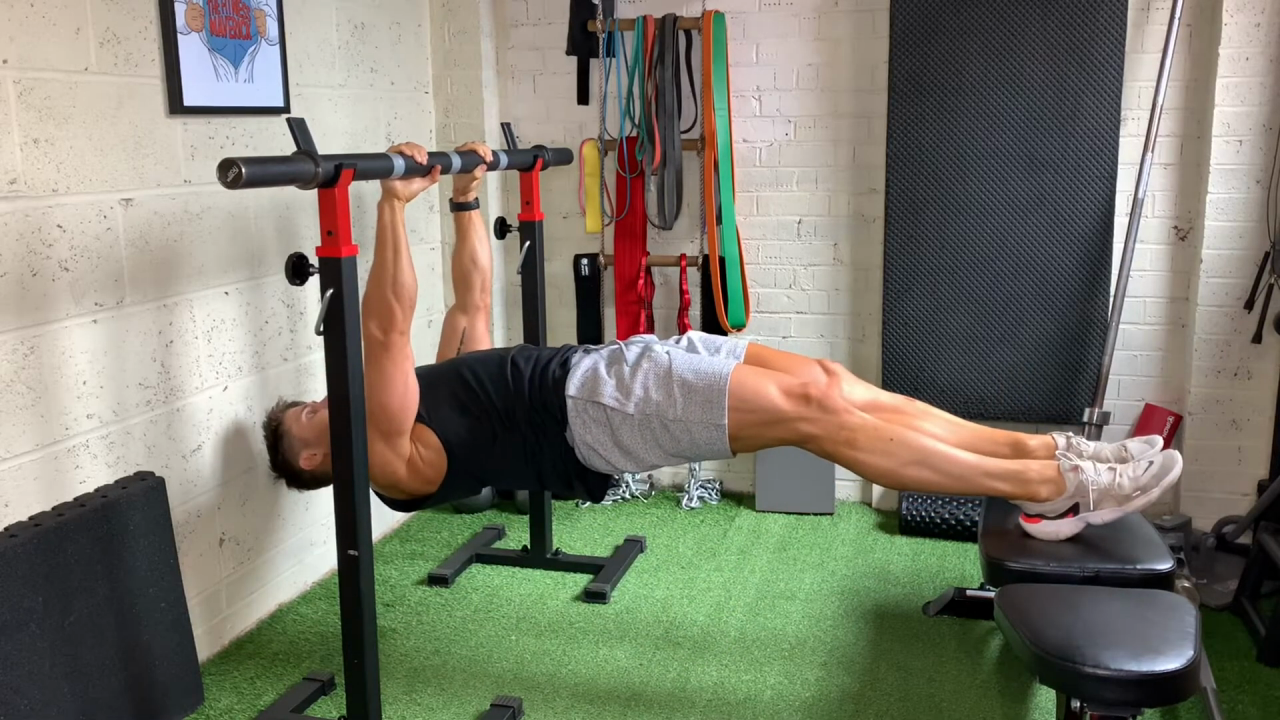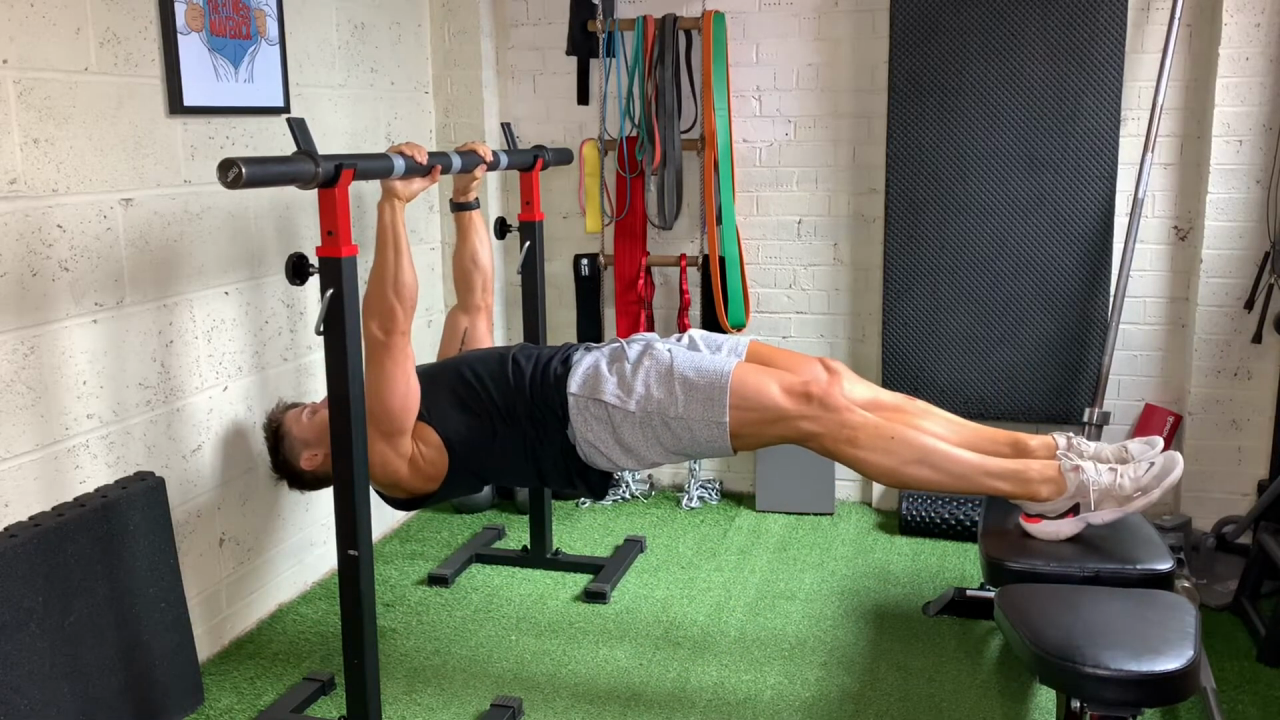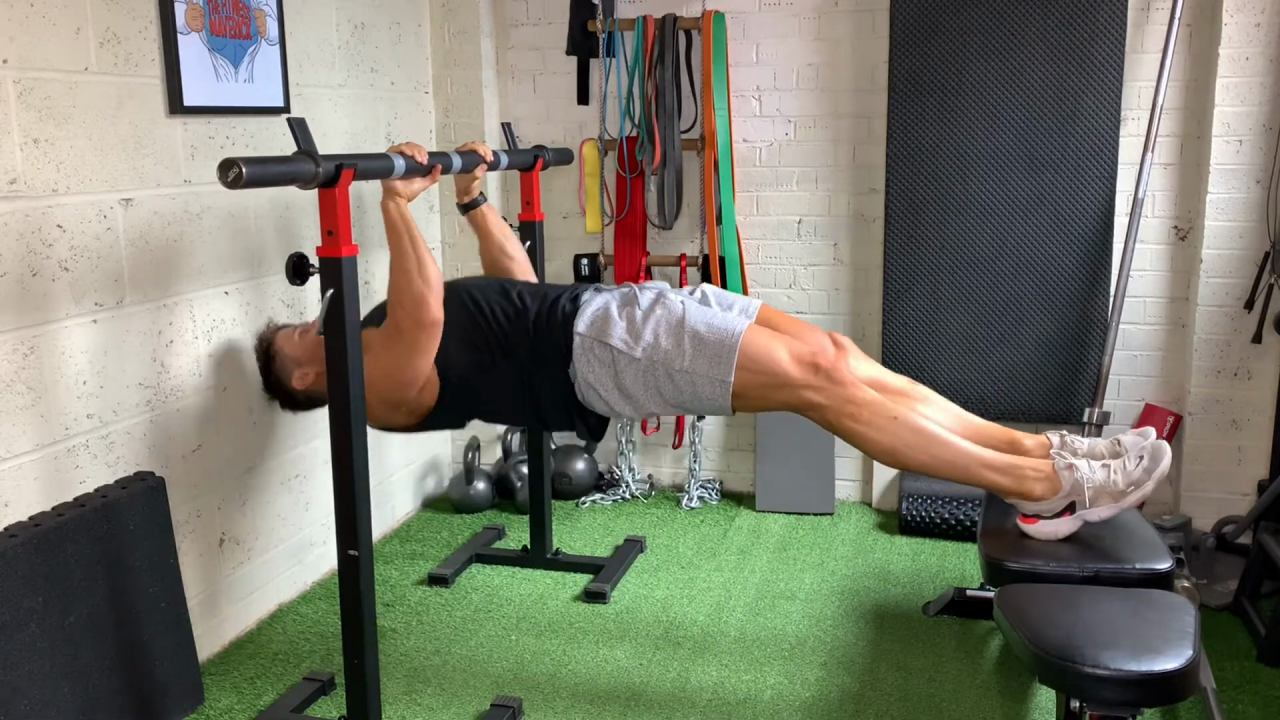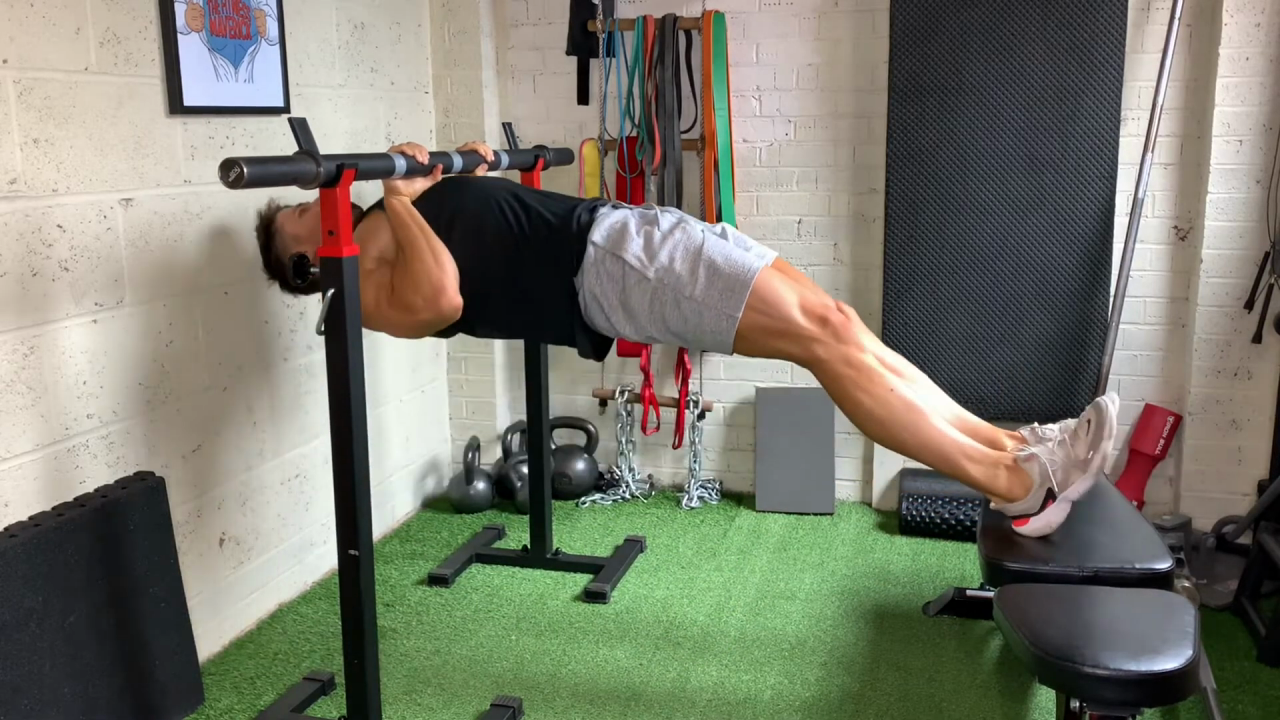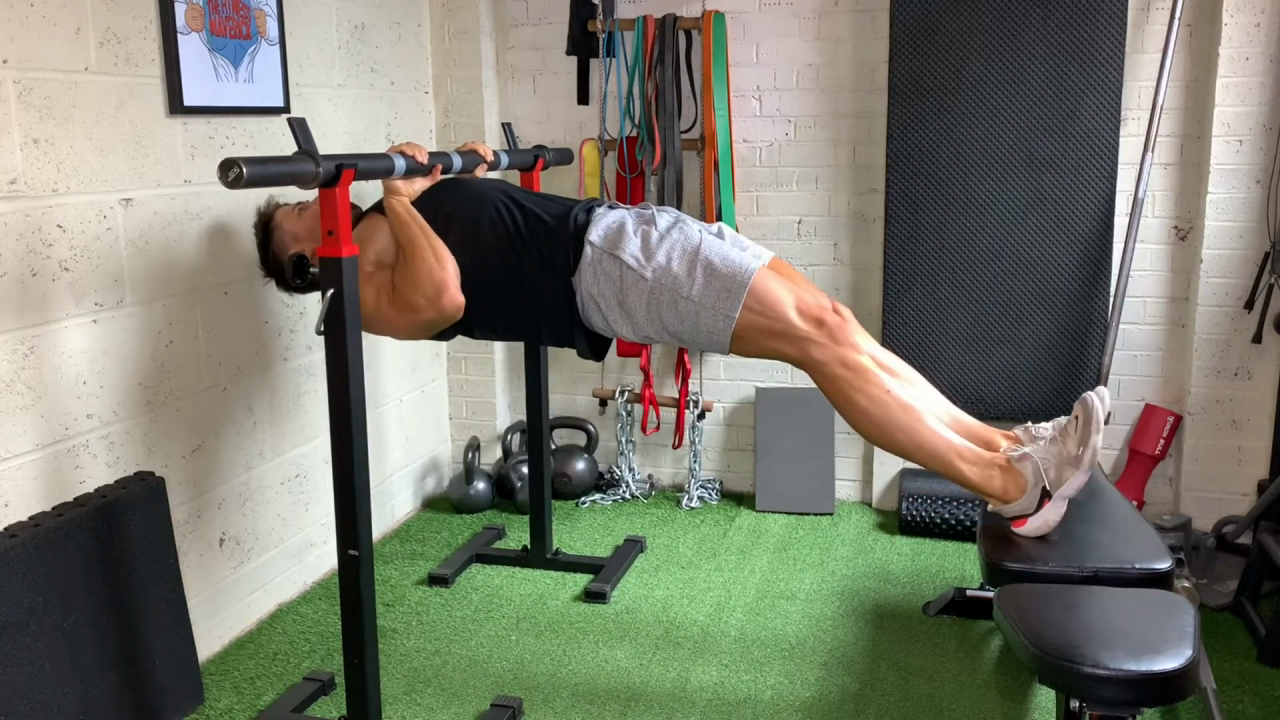
dt=0.4s
person 1, frame 1
left shoulder: (435, 393)
right shoulder: (391, 456)
left elbow: (471, 304)
right elbow: (385, 327)
left wrist: (466, 200)
right wrist: (392, 204)
left hip: (611, 368)
right hip: (597, 407)
left knee: (827, 383)
right knee: (811, 410)
left ankle: (1044, 453)
right ankle: (1057, 488)
person 1, frame 2
left shoulder: (432, 389)
right shoulder: (392, 456)
left elbow: (473, 304)
right elbow: (386, 323)
left wrist: (467, 198)
right wrist: (391, 205)
left hip: (611, 365)
right hip: (598, 404)
left knee: (828, 381)
right knee: (814, 407)
left ankle: (1043, 450)
right ankle: (1057, 487)
person 1, frame 3
left shoulder: (391, 339)
right shoulder: (382, 387)
left elbow: (518, 281)
right elbow: (424, 319)
left wrist: (471, 199)
right wrist: (394, 208)
left hip: (610, 308)
right hip: (598, 347)
left knee: (833, 359)
right knee: (818, 379)
left ankle: (1034, 448)
right ankle: (1048, 486)
person 1, frame 4
left shoulder: (391, 232)
right shoulder: (373, 290)
right elbow: (441, 295)
left wrist: (469, 180)
right wrist: (396, 200)
left hip: (624, 233)
right hip: (606, 271)
left knee: (832, 324)
right knee: (822, 334)
left ankle: (1009, 444)
right ankle: (1018, 485)
person 1, frame 5
left shoulder: (392, 231)
right shoulder: (372, 293)
right elbow: (444, 296)
left wrist: (469, 178)
right wrist: (394, 201)
left hip: (621, 231)
right hip: (604, 270)
left knee: (829, 326)
right knee: (818, 335)
left ankle: (1004, 443)
right ankle: (1013, 485)
